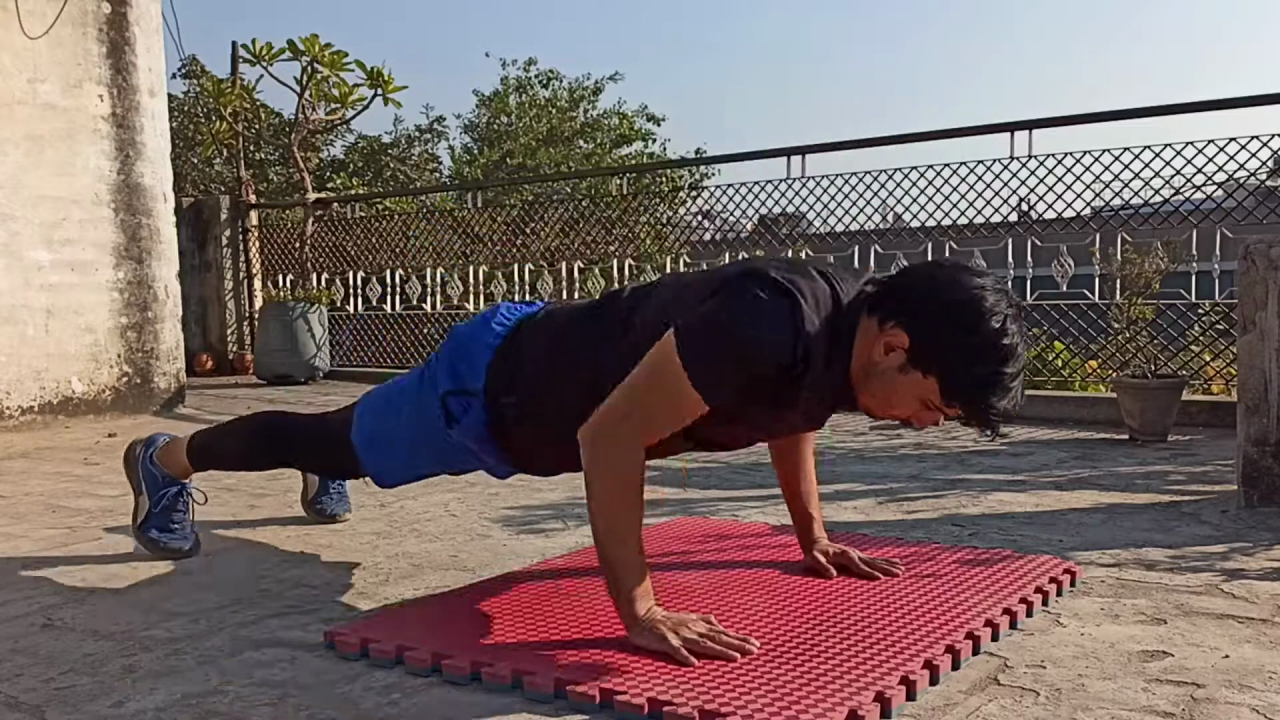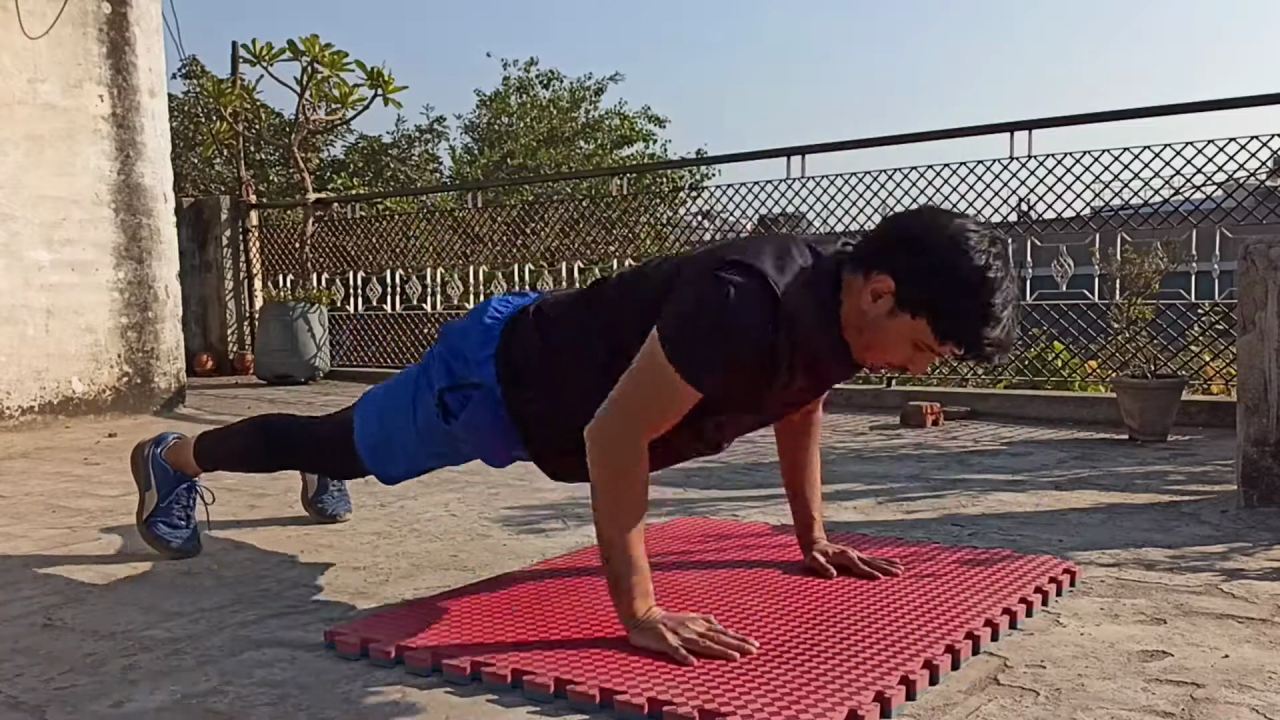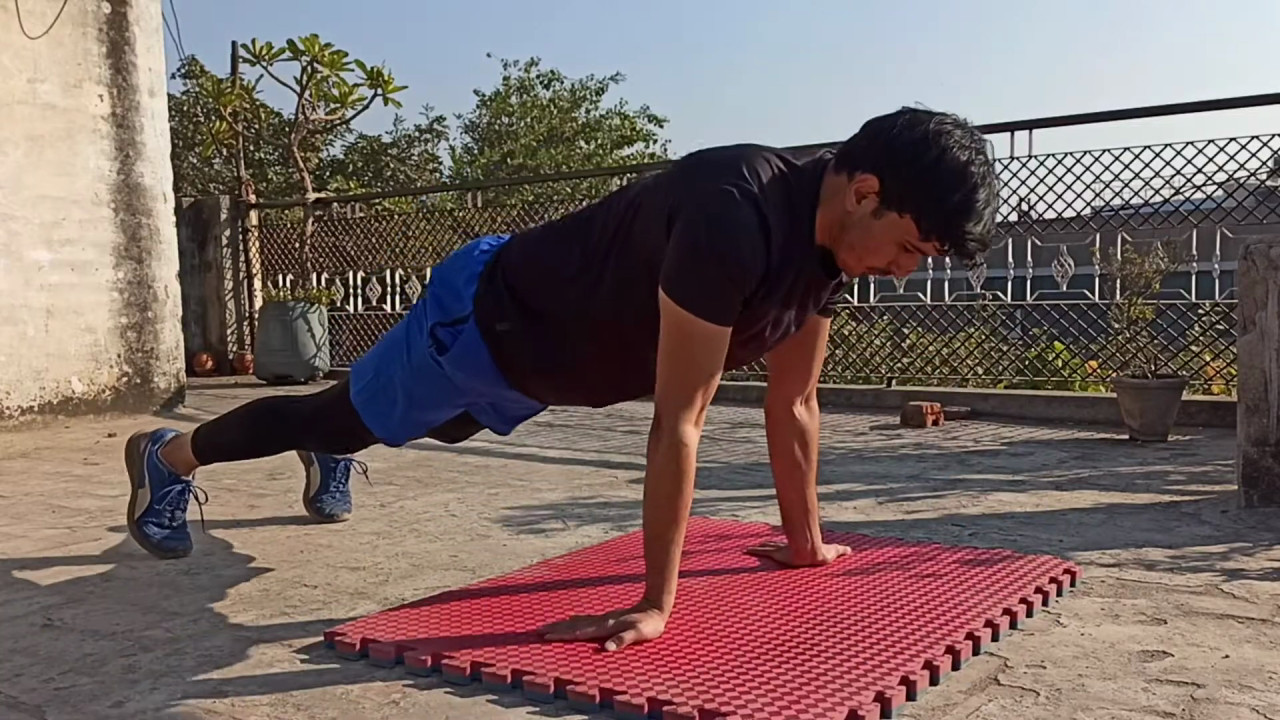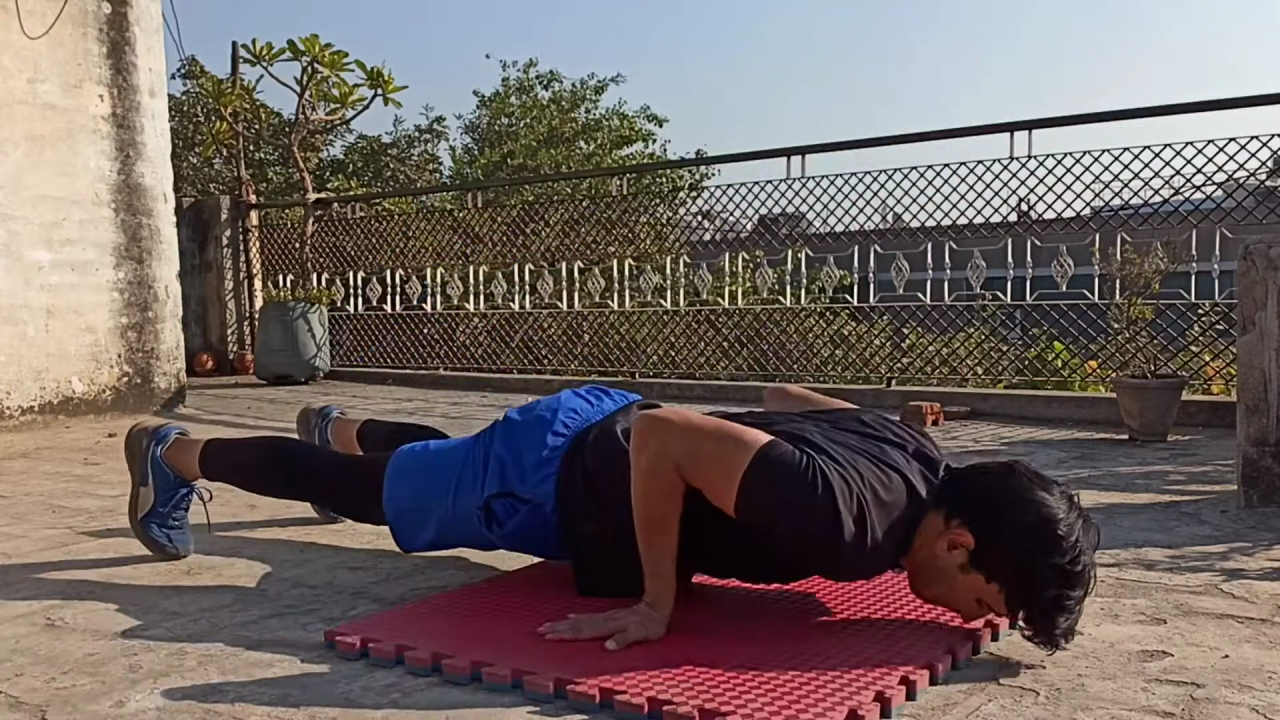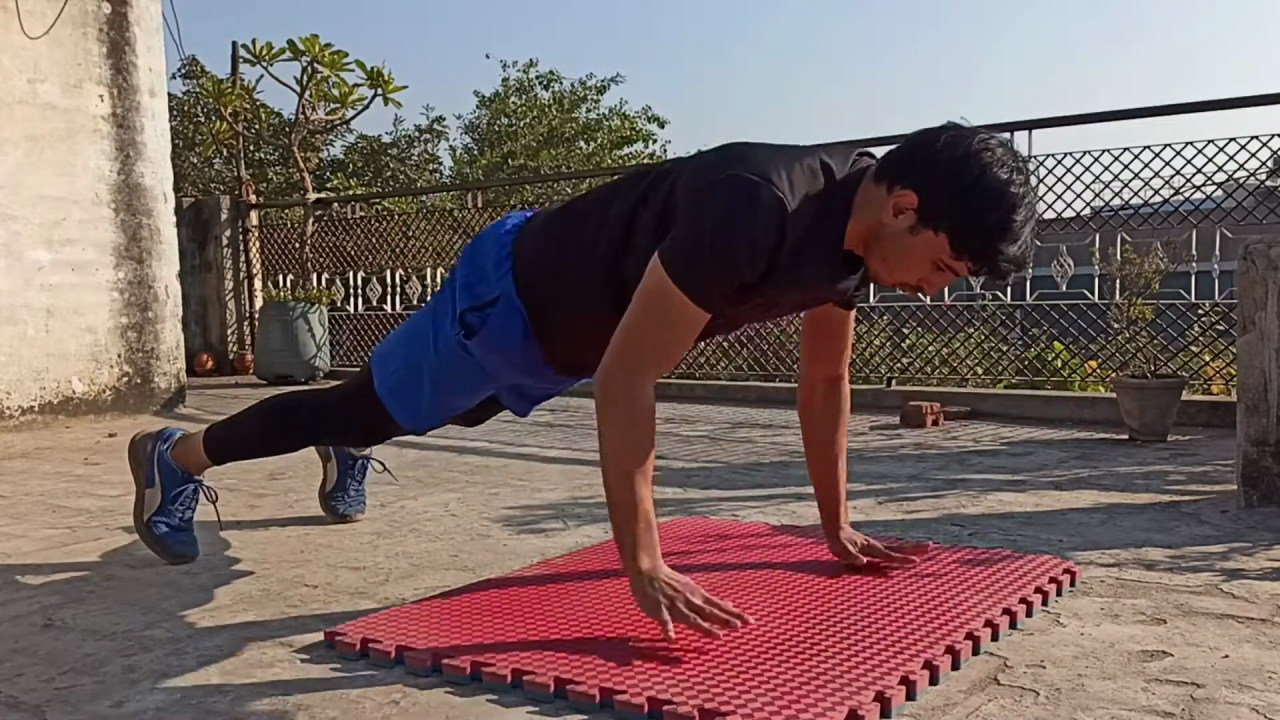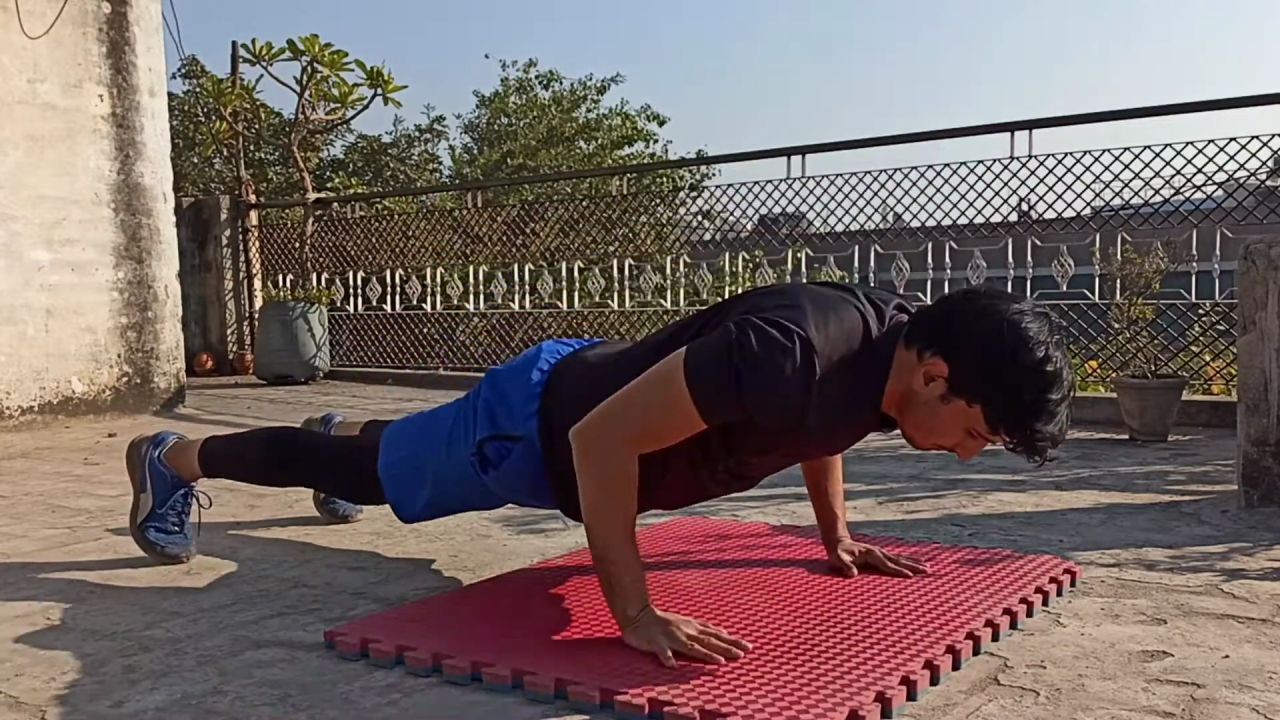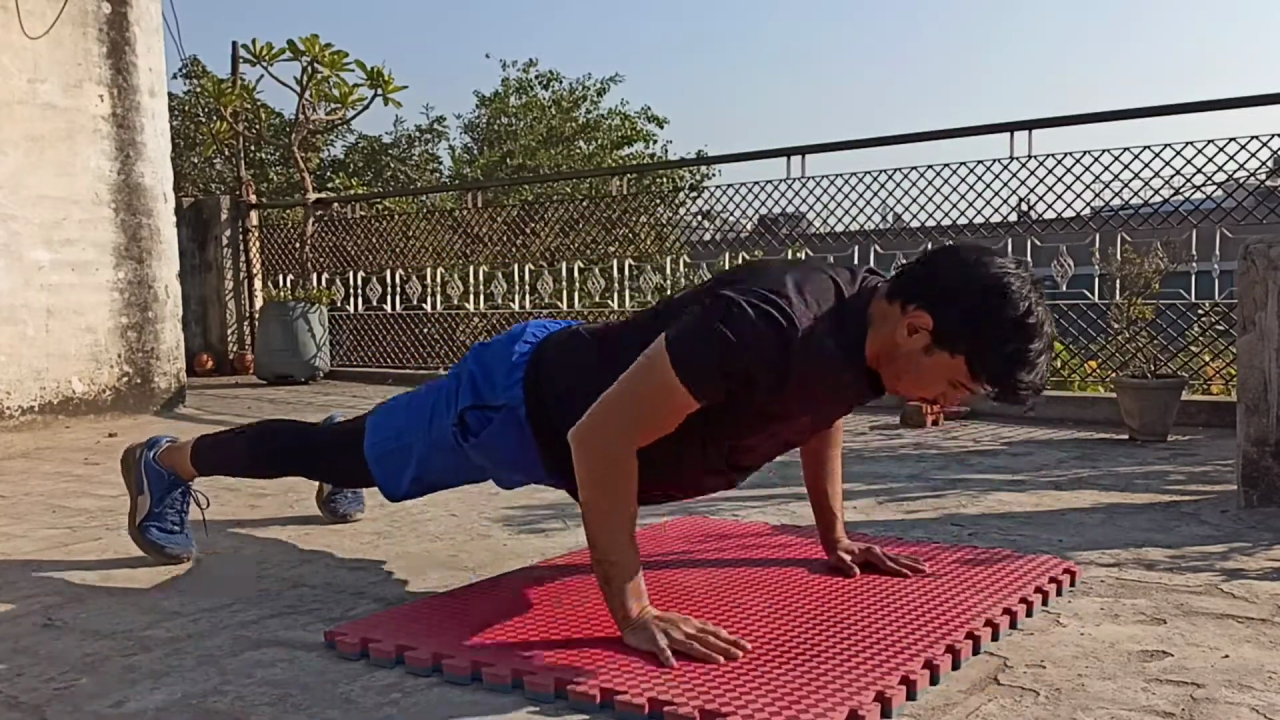
dt=0.7s
person 1, frame 1
left shoulder: (849, 327)
right shoulder: (772, 320)
left elbow: (787, 419)
right elbow: (607, 436)
left wrist: (814, 540)
right wrist: (635, 603)
left hip: (550, 377)
right hip: (497, 382)
right knee: (345, 445)
left ankle: (321, 464)
right ankle: (167, 458)
person 1, frame 2
left shoulder: (845, 309)
right shoulder: (751, 302)
left elbow: (797, 409)
right elbow: (611, 438)
left wrist: (811, 536)
right wrist: (636, 603)
left hip: (547, 377)
right hip: (495, 373)
right knee: (343, 447)
left ankle: (319, 472)
right ankle: (172, 461)
person 1, frame 3
left shoulder: (828, 247)
right shoulder: (733, 213)
left elbow: (793, 404)
right elbow: (679, 419)
left wrist: (805, 540)
right wrist: (656, 603)
left hip: (550, 354)
right hip: (485, 317)
left knee: (445, 429)
right knee: (342, 414)
left ankle: (329, 461)
right ankle: (168, 456)
person 1, frame 4
left shoulder: (914, 463)
right shoulder: (841, 513)
left elbow: (788, 397)
right elbow: (661, 435)
right wrist: (653, 600)
left hip: (597, 432)
right hip: (554, 480)
left knee: (440, 453)
right knee: (366, 491)
left ankle: (339, 425)
right ankle: (174, 451)
person 1, frame 5
left shoulder: (856, 231)
right shoulder: (754, 207)
left elbow: (826, 371)
right elbow: (622, 380)
left wrist: (838, 527)
right wrist: (642, 565)
left hip: (568, 319)
right hip: (511, 292)
left knee: (468, 408)
right knee: (365, 409)
left ankle: (344, 459)
right ankle: (176, 457)
person 1, frame 6
left shoulder: (884, 345)
right shoulder: (798, 357)
right elbow: (600, 437)
left wrist: (835, 533)
right wrist: (634, 610)
left hip: (590, 391)
right hip: (538, 423)
left knee: (404, 442)
right knee: (357, 471)
left ankle: (338, 423)
right ankle: (174, 456)
person 1, frame 7
left shoulder: (866, 331)
right shoulder: (769, 324)
left elbow: (820, 415)
right elbow: (599, 437)
left wrist: (836, 539)
right wrist: (629, 606)
left hip: (573, 374)
right hip: (525, 401)
right knee: (344, 453)
left ankle: (347, 419)
right ankle: (168, 461)
